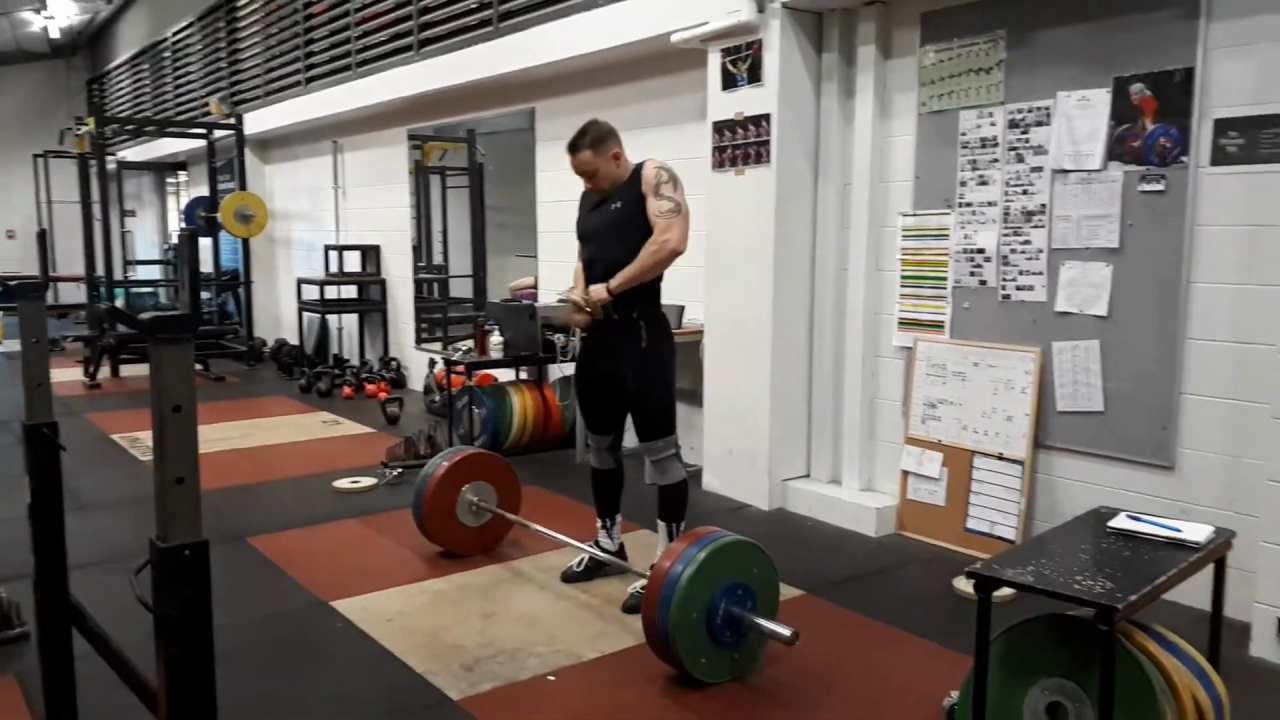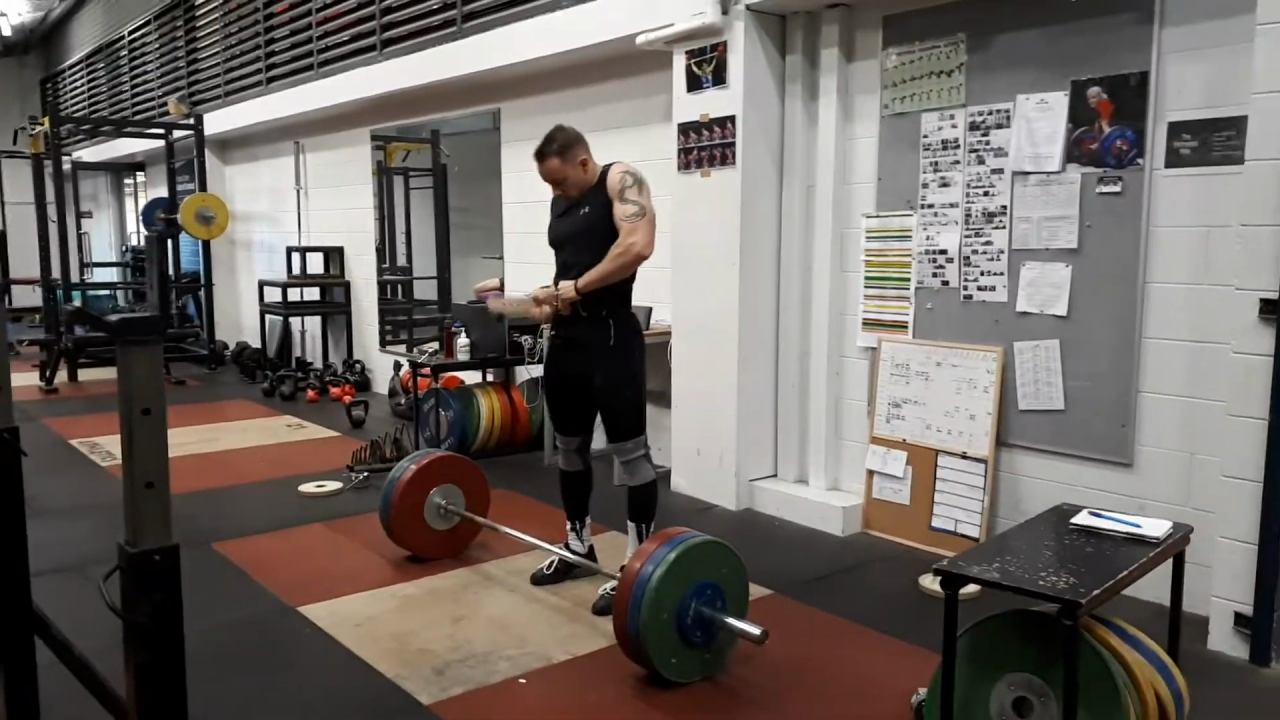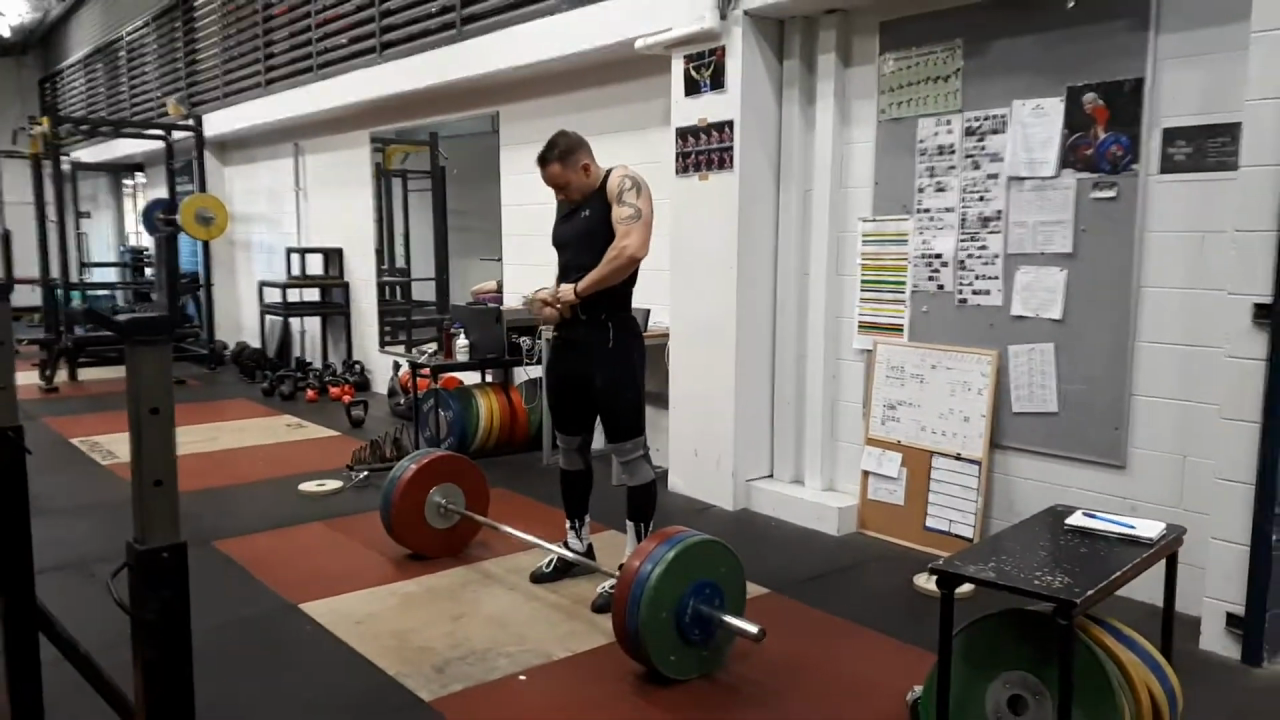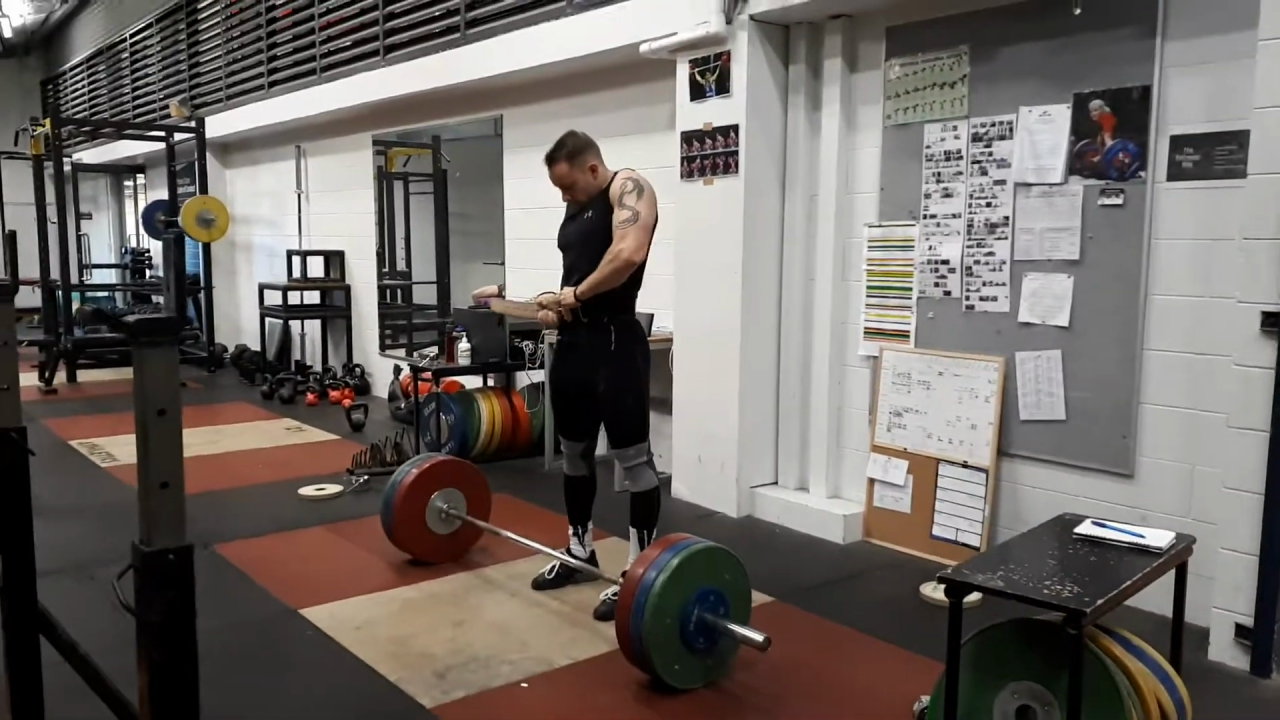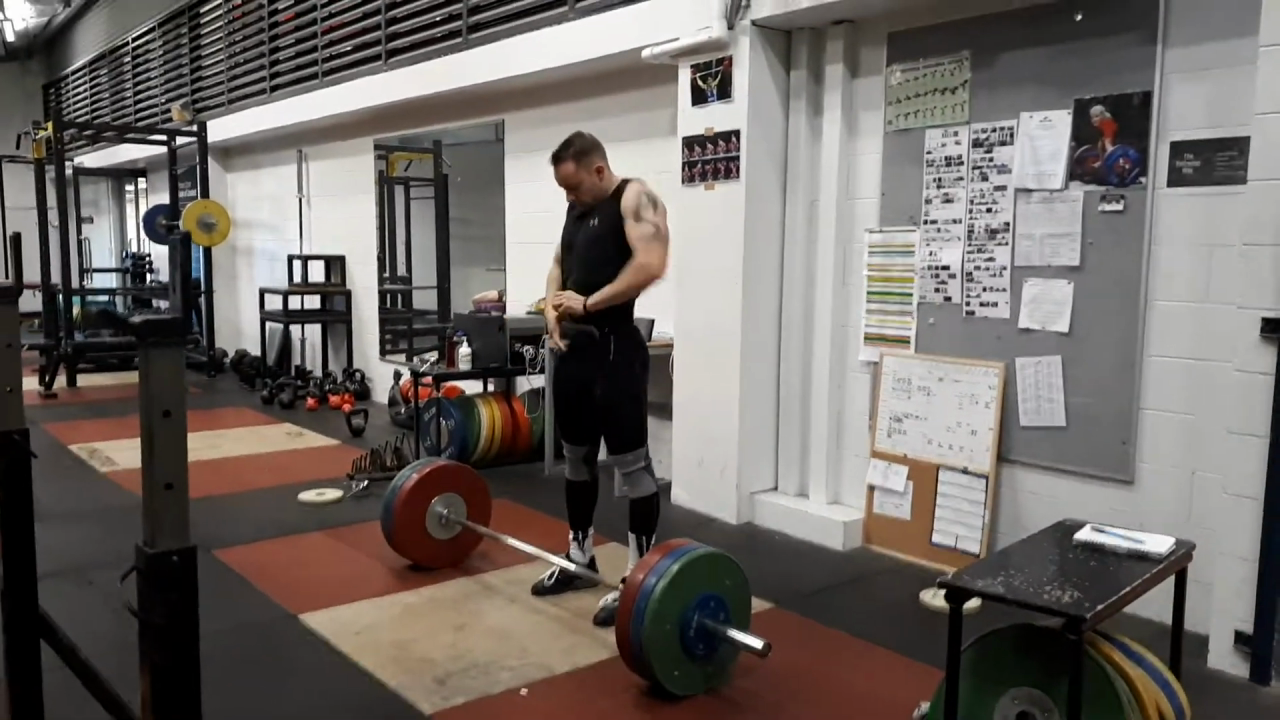
dt=0.3s
person 1, frame 1
left shoulder: (653, 178)
right shoulder: (590, 199)
left elbow: (672, 241)
left wrist: (611, 289)
right wrist: (581, 294)
left hip: (641, 335)
right hip: (597, 337)
left knee: (659, 450)
right knee: (601, 445)
right ankle: (608, 545)
person 1, frame 2
left shoulder: (621, 181)
right shoulder: (562, 203)
left elbow: (638, 245)
left wrist: (578, 288)
right wrist: (551, 294)
left hip: (610, 335)
right hip: (565, 337)
left knee: (629, 451)
right knee: (570, 447)
right ankle: (578, 546)
person 1, frame 3
left shoulder: (623, 185)
right shoulder: (569, 206)
left elbow: (631, 249)
left wrist: (577, 291)
right wrist: (555, 296)
left hip: (611, 337)
right hip: (568, 337)
left knee: (629, 451)
right knee: (571, 447)
right ankle: (577, 545)
person 1, frame 4
left shoulder: (627, 187)
right shoulder: (576, 208)
left elbow: (629, 252)
left wrist: (576, 296)
right wrist: (554, 304)
left hip: (615, 340)
right hip: (571, 342)
left knee: (631, 456)
right knee: (574, 452)
right ankle: (580, 552)
person 1, frame 5
left shoulder: (635, 199)
right shoulder: (578, 210)
left elbow: (650, 266)
right elbow: (561, 268)
left wrist: (589, 305)
right wrist: (554, 313)
left hip: (616, 350)
right hip: (573, 350)
left knee: (630, 462)
right knee: (576, 457)
right ankle: (579, 559)
